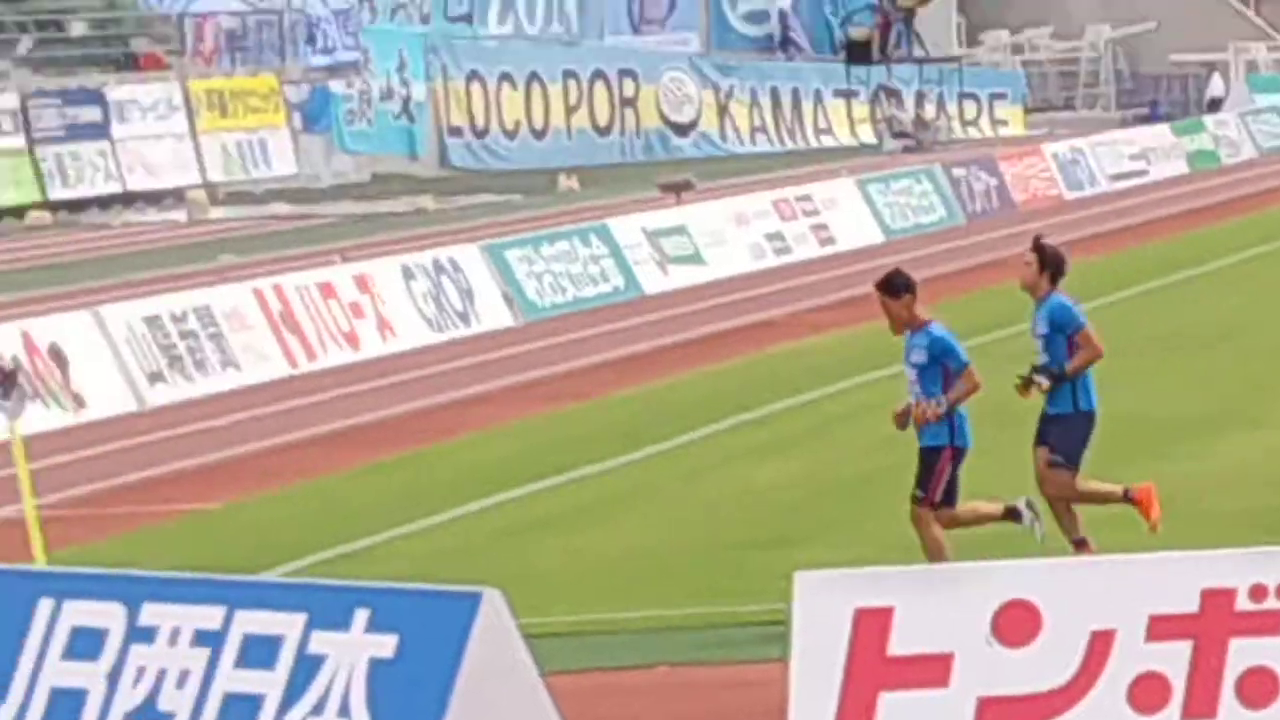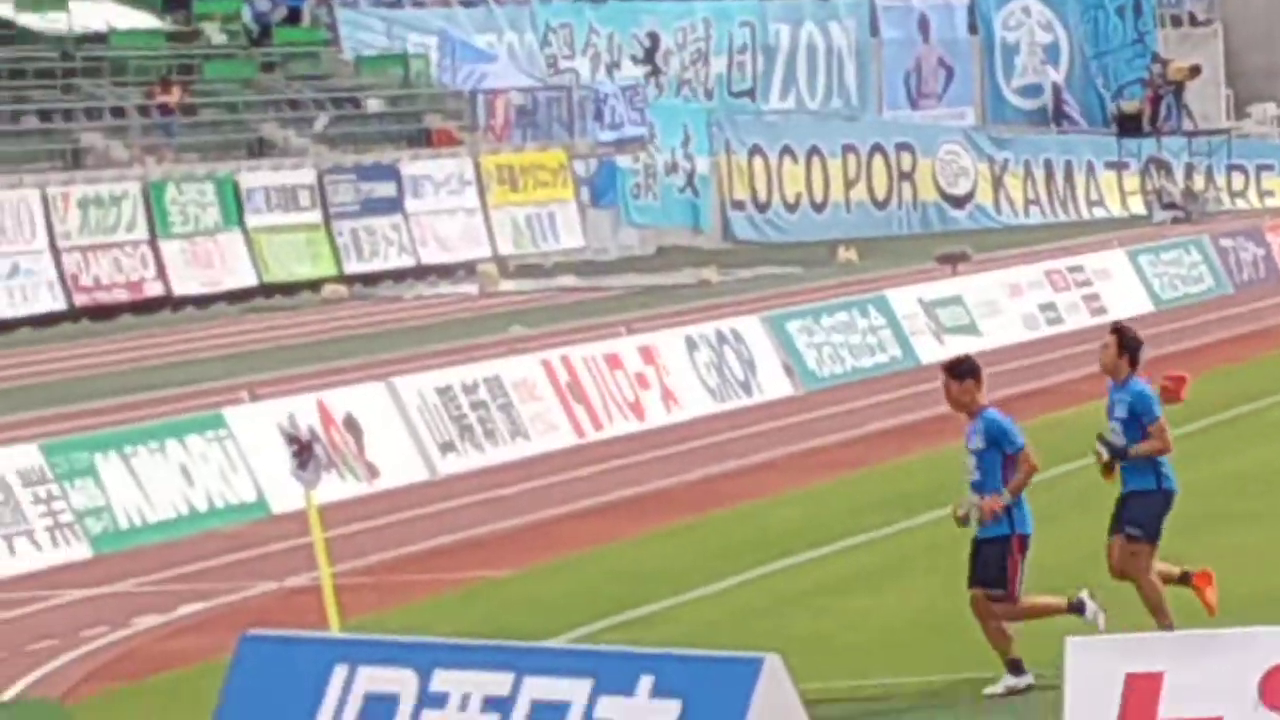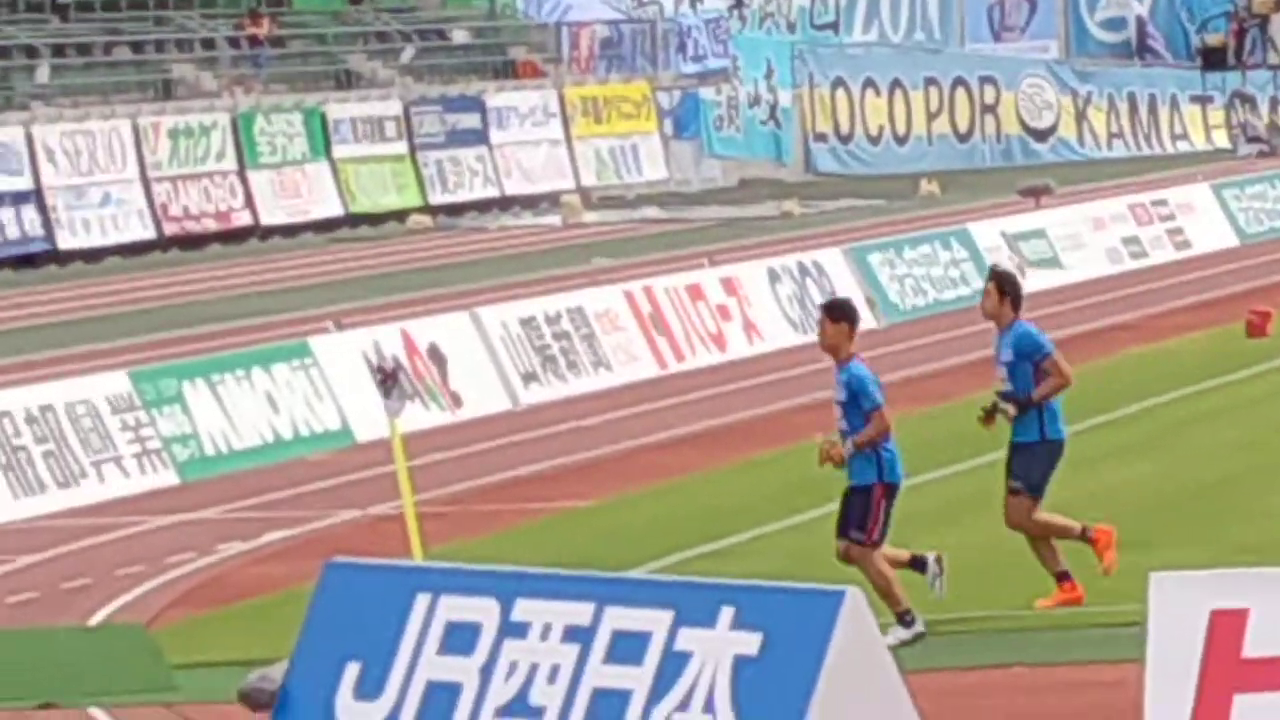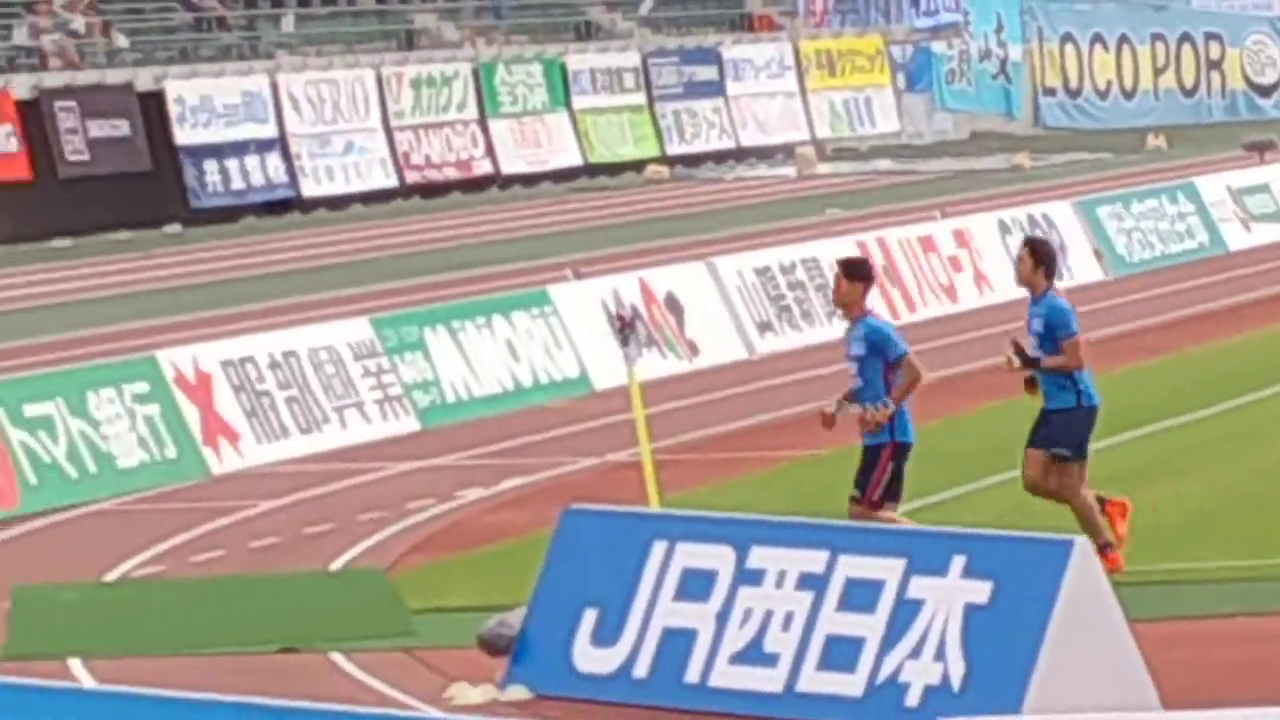
dt=0.4s
person 1, frame 1
left shoulder: (1060, 308)
right shoulder: (1045, 307)
left elbow: (1095, 349)
left wrist: (1058, 378)
right wrist: (1034, 379)
left hip: (1074, 411)
right hip: (1055, 411)
left knee: (1058, 490)
right knee: (1050, 488)
left ankle: (1136, 496)
right ankle: (1084, 554)
person 1, frame 2
left shoulder: (1140, 393)
right shoulder: (1117, 388)
left elbow: (1164, 443)
left wrist: (1123, 453)
right wrist: (1111, 458)
left hip: (1152, 489)
right hip: (1134, 490)
left knee: (1137, 569)
right knee: (1120, 567)
right ankle: (1195, 579)
person 1, frame 3
left shoulder: (1026, 335)
right shoulder: (1006, 336)
left elbow: (1065, 377)
left wrist: (1028, 403)
right wrist: (995, 409)
left hip: (1041, 438)
right hip: (1024, 438)
left knee: (1017, 519)
right knee: (1022, 518)
left ankle: (1096, 535)
right ankle: (1068, 587)
person 1, frame 4
left shoulder: (1056, 307)
right shoulder: (1037, 303)
left elbow: (1076, 360)
left wrist: (1034, 364)
right wrist: (1034, 375)
left hip: (1074, 405)
right hip: (1055, 406)
left knee: (1070, 487)
right knee: (1034, 481)
left ankle: (1108, 554)
right ankle: (1109, 507)
person 2, frame 1
left shoulder: (937, 338)
right shoulder: (914, 337)
left elbow: (972, 381)
left wrist: (939, 407)
right wrist: (909, 409)
left hip: (945, 439)
right hip: (933, 439)
left knee: (923, 514)
right knee: (943, 515)
right ankle: (1015, 510)
person 2, frame 2
left shoulder: (994, 422)
right shoulder: (977, 424)
left elbow: (1030, 465)
left wrist: (1002, 499)
right wrist: (969, 505)
left hip: (1008, 530)
right hip: (988, 531)
left knee: (1002, 608)
right knee: (979, 602)
left ankle: (1077, 604)
right ankle: (1017, 673)
person 2, frame 3
left shoulder: (856, 374)
right shoulder: (843, 370)
left elbow: (882, 424)
left wrist: (845, 447)
right wrist: (837, 446)
left hip: (877, 474)
right hip: (863, 475)
left knee: (863, 553)
right knee: (847, 551)
left ankle: (908, 622)
right ankle: (924, 563)
person 2, frame 4
left shoulder: (877, 330)
right shoulder: (854, 331)
left elbow: (914, 372)
left wrist: (886, 408)
right wrist: (840, 406)
left hip: (891, 436)
right hip: (878, 436)
left knee: (862, 514)
right knee: (879, 512)
